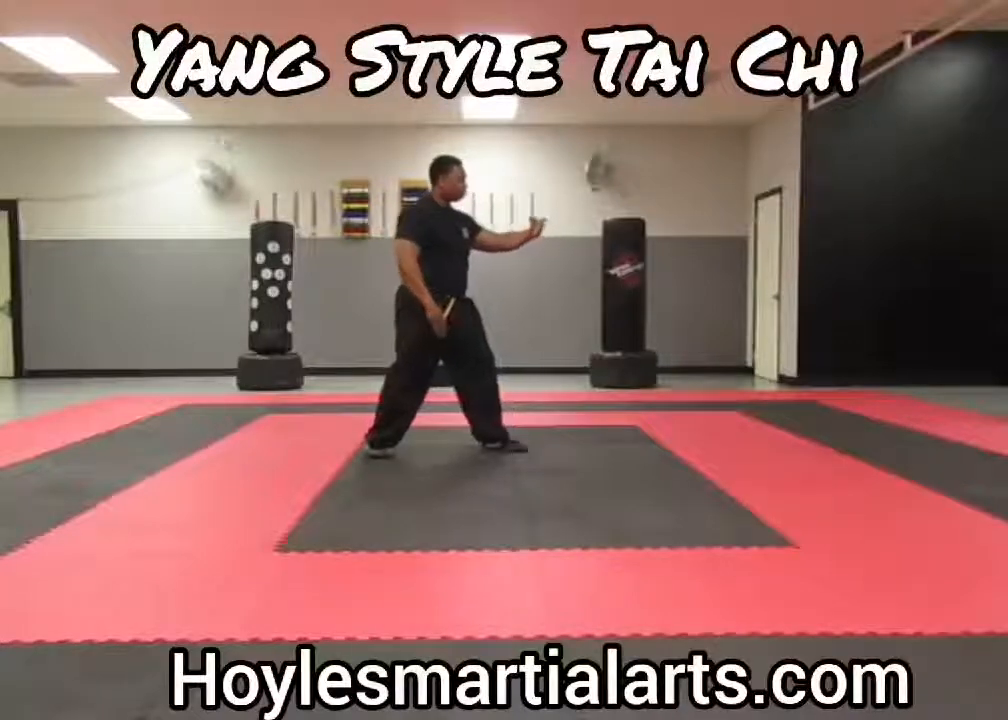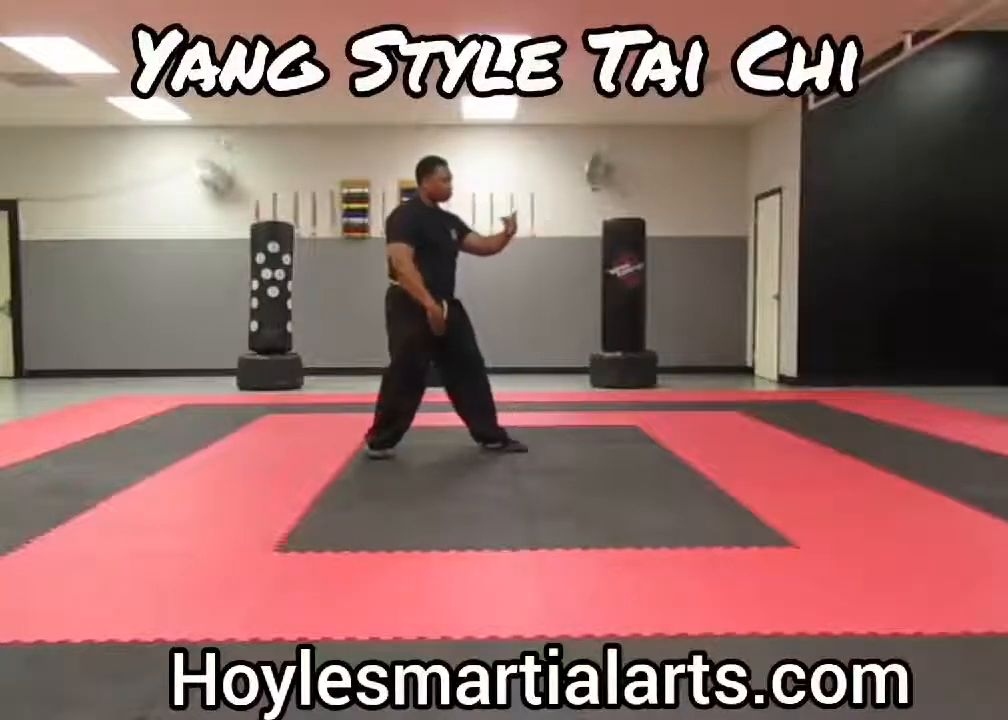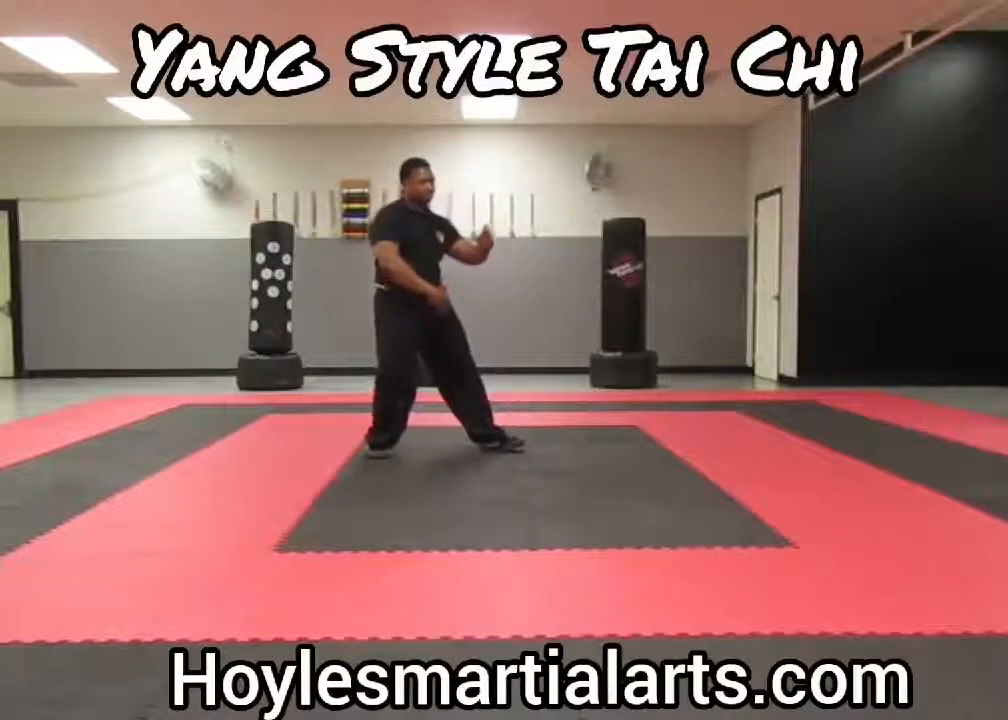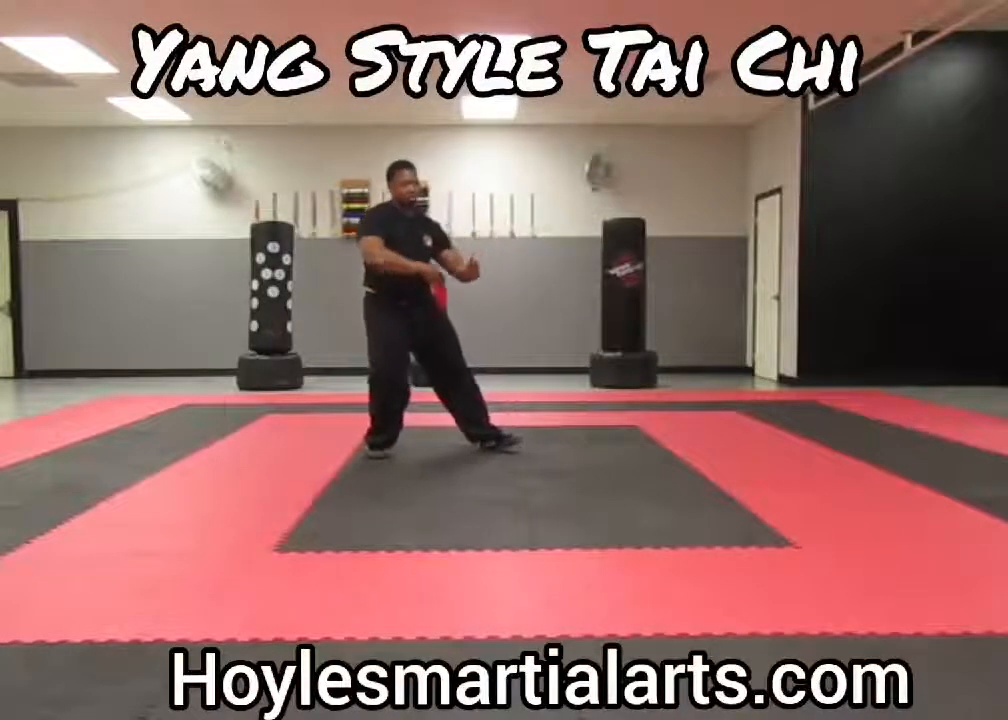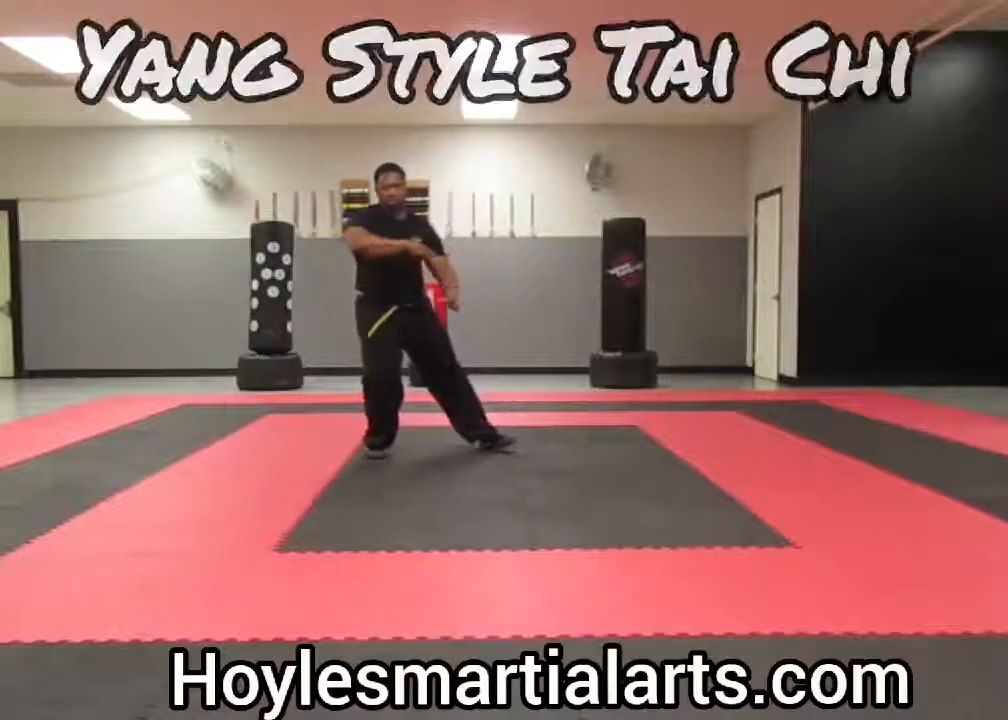
dt=0.5s
person 1, frame 1
left shoulder: (459, 220)
right shoulder: (418, 215)
left elbow: (496, 242)
right elbow: (406, 260)
left wrist: (528, 235)
right wrist: (429, 305)
left hip: (456, 306)
right hip: (421, 308)
left knee: (478, 367)
right knee: (410, 374)
left ankle: (493, 436)
right ankle: (380, 439)
person 1, frame 2
left shoulder: (448, 220)
right shoulder: (405, 217)
left elbow: (483, 246)
right elbow: (402, 264)
left wrist: (506, 235)
right wrist: (428, 305)
left hip: (446, 305)
right hip: (411, 307)
left knee: (469, 368)
right knee: (406, 374)
left ankle: (491, 436)
right ankle: (380, 440)
person 1, frame 3
left shoulder: (437, 223)
right shoulder: (390, 218)
left elbow: (468, 255)
right elbow: (389, 261)
left wrist: (483, 247)
right wrist: (427, 289)
left hip: (434, 305)
right hip: (397, 307)
left knee: (460, 369)
right knee: (397, 374)
left ankle: (488, 435)
right ankle: (380, 440)
person 1, frame 4
left shoulder: (428, 226)
right shoulder: (377, 218)
left elbow: (453, 262)
right elbow: (373, 255)
left wrist: (467, 271)
right wrist: (420, 268)
left hip: (423, 306)
right hip: (386, 308)
left knee: (453, 369)
right knee: (388, 376)
left ankle: (485, 434)
right ankle: (379, 439)
person 1, frame 5
left shoulder: (420, 226)
right shoulder: (366, 219)
left elbow: (441, 265)
right elbow: (357, 243)
left wrist: (452, 292)
right wrist: (406, 245)
left hip: (416, 309)
right hip: (378, 311)
left knee: (447, 371)
right knee: (382, 376)
left ankle: (483, 434)
right ankle: (378, 439)
